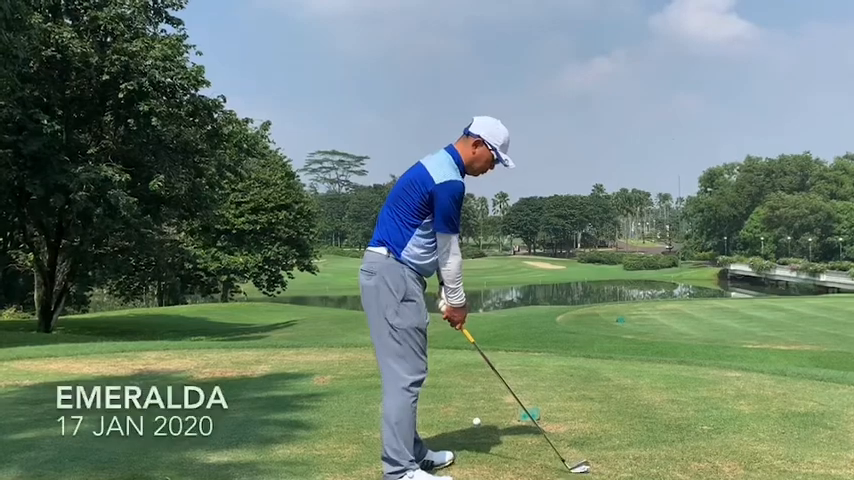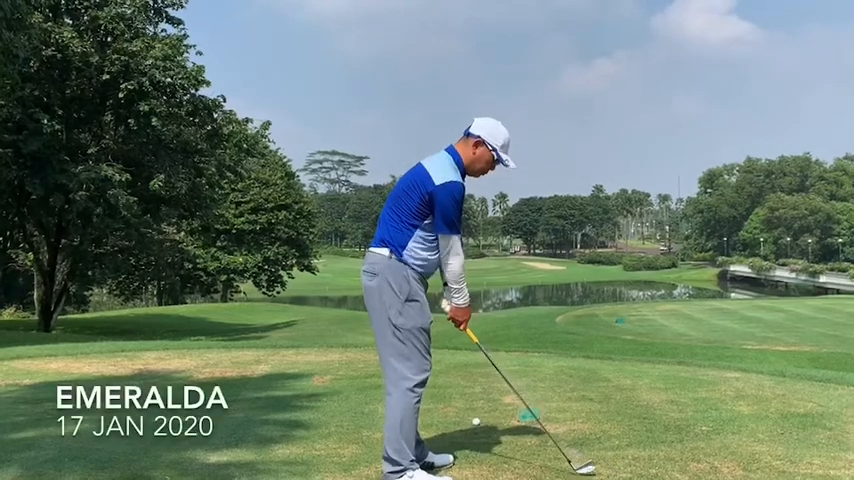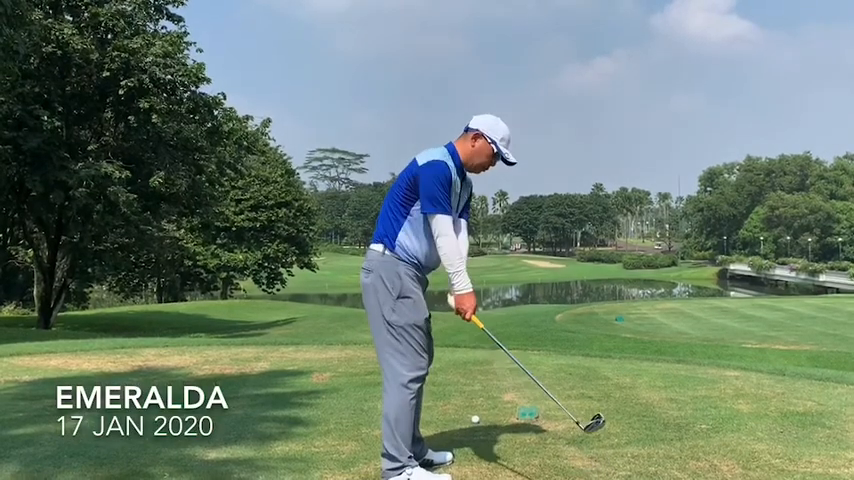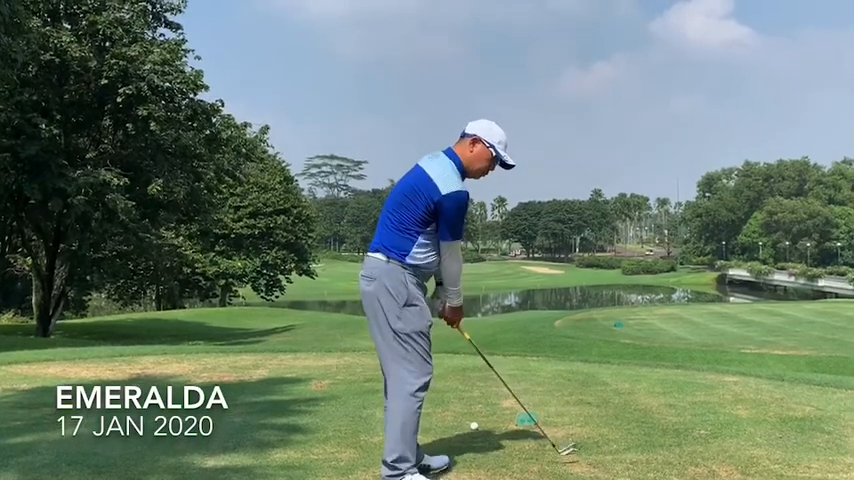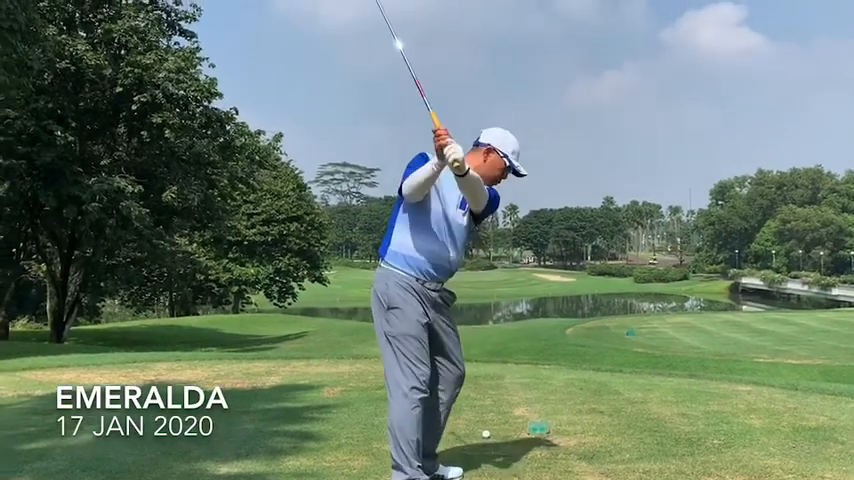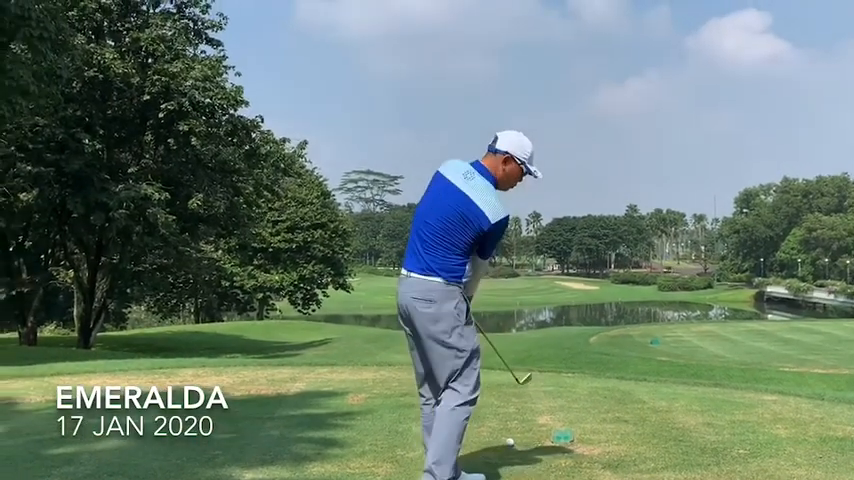
dt=0.7s
person 1, frame 1
left shoulder: (440, 167)
right shoulder: (448, 181)
left elbow: (444, 246)
right elbow: (449, 249)
left wrist: (448, 293)
right wrist: (457, 301)
left hip: (397, 273)
right hip: (392, 274)
left knee: (407, 368)
right knee: (404, 371)
person 1, frame 2
left shoulder: (442, 169)
right shoulder: (448, 182)
left elbow: (446, 247)
right elbow: (451, 250)
left wrist: (452, 293)
right wrist: (461, 300)
left hip: (397, 273)
right hip: (395, 274)
left knee: (408, 369)
right knee: (409, 371)
person 1, frame 3
left shoulder: (462, 182)
right shoulder: (435, 166)
left elbow: (460, 235)
right elbow: (443, 233)
left wrist: (459, 287)
right wrist: (463, 288)
left hip: (408, 272)
right hip: (391, 270)
left knee: (417, 362)
right knee: (405, 368)
left ankle: (412, 450)
person 1, frame 4
left shoulder: (433, 164)
right shoulder: (452, 190)
right elbow: (451, 252)
left wrist: (441, 287)
right wrist: (453, 300)
left hip: (386, 276)
right hip: (394, 280)
left knee: (402, 374)
right knee: (411, 376)
person 1, frame 5
left shoulder: (485, 194)
right shoulder: (425, 162)
left elbow: (475, 199)
right elbow: (412, 189)
left wrist: (453, 158)
right wrist: (439, 163)
left hip: (435, 292)
right hip: (399, 285)
left knee: (449, 376)
right knee: (410, 382)
person 1, frame 6
left shoulder: (450, 169)
right shoulder: (494, 213)
right elbow: (479, 265)
right wrist: (466, 298)
left hip: (411, 289)
right hip: (440, 297)
left knee: (435, 390)
right knee: (461, 390)
